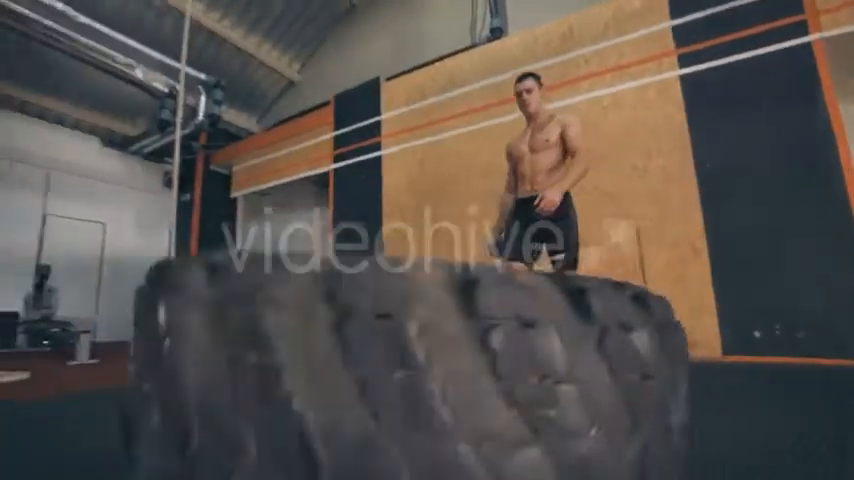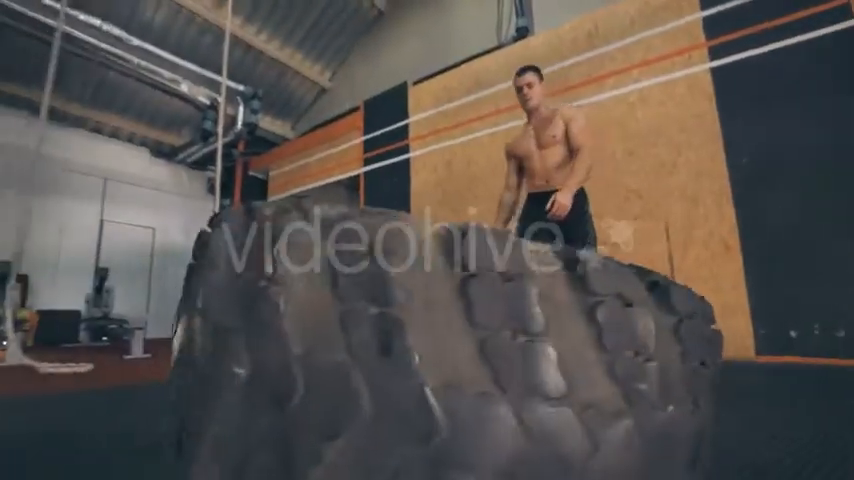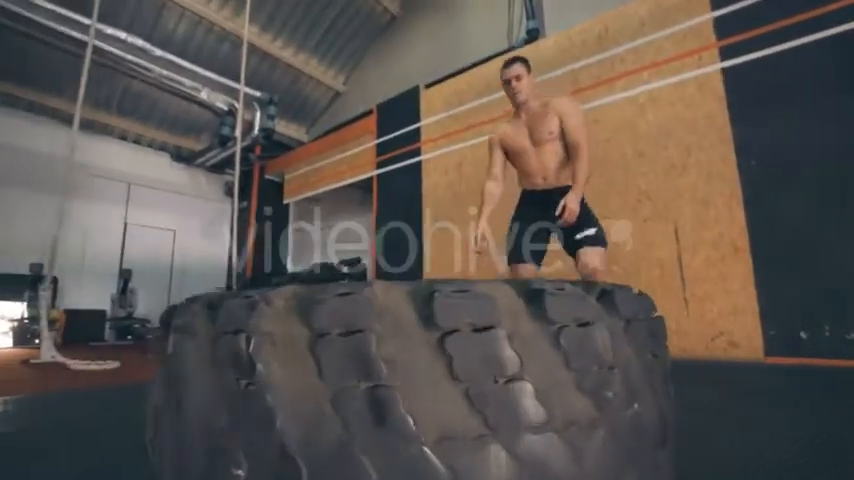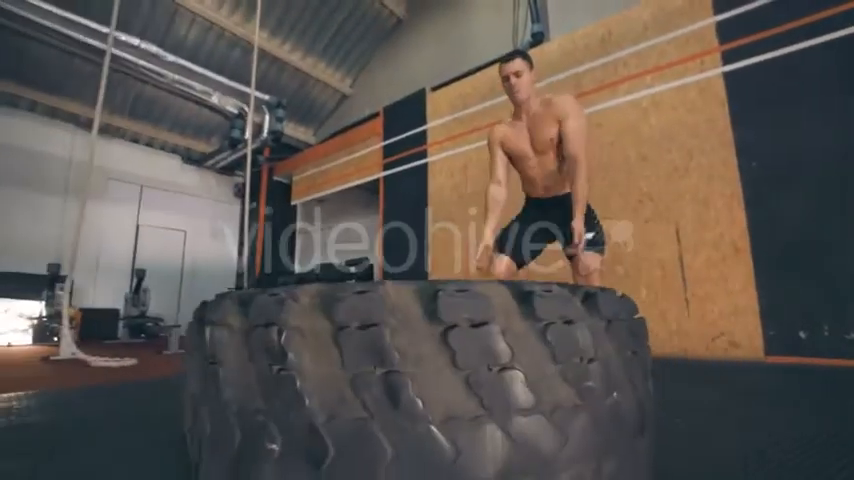
dt=0.2s
person 1, frame 1
left shoulder: (564, 122)
right shoulder: (514, 144)
left elbow: (581, 159)
left wrist: (558, 189)
right wrist: (498, 228)
left hip: (555, 207)
right hip: (522, 210)
left knee: (564, 273)
person 1, frame 2
left shoulder: (568, 116)
right shoulder: (514, 144)
left elbow: (584, 155)
right elbow: (510, 189)
left wrist: (568, 190)
left hip: (569, 201)
right hip: (534, 207)
person 1, frame 3
left shoulder: (561, 107)
right shoulder: (501, 134)
left elbow: (581, 152)
right elbow: (494, 180)
left wrist: (574, 194)
right wrist: (482, 222)
left hip: (567, 201)
right hip: (529, 205)
left knee: (593, 267)
right knee: (521, 280)
person 1, frame 4
left shoulder: (563, 107)
right shoulder: (500, 133)
left elbow: (577, 160)
right elbow: (498, 184)
left wrist: (579, 216)
right wrist: (488, 233)
left hip: (569, 204)
right hip: (534, 208)
left knee: (588, 267)
right knee: (498, 271)
